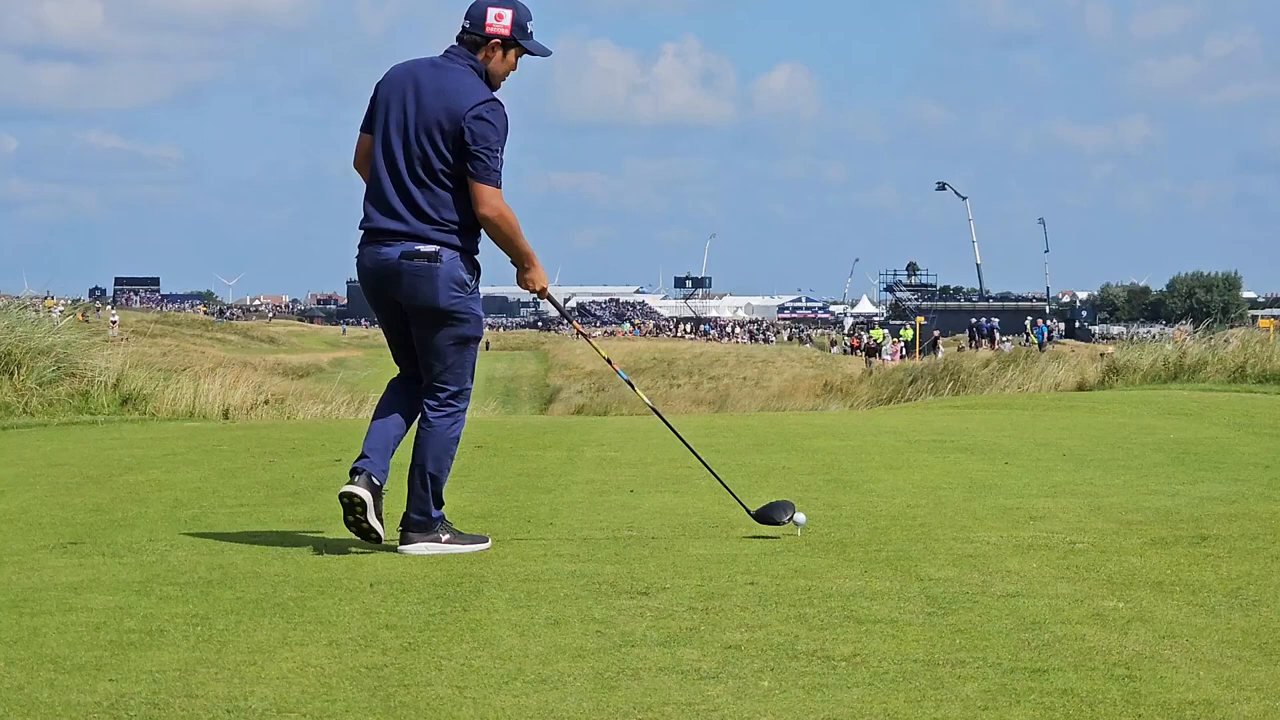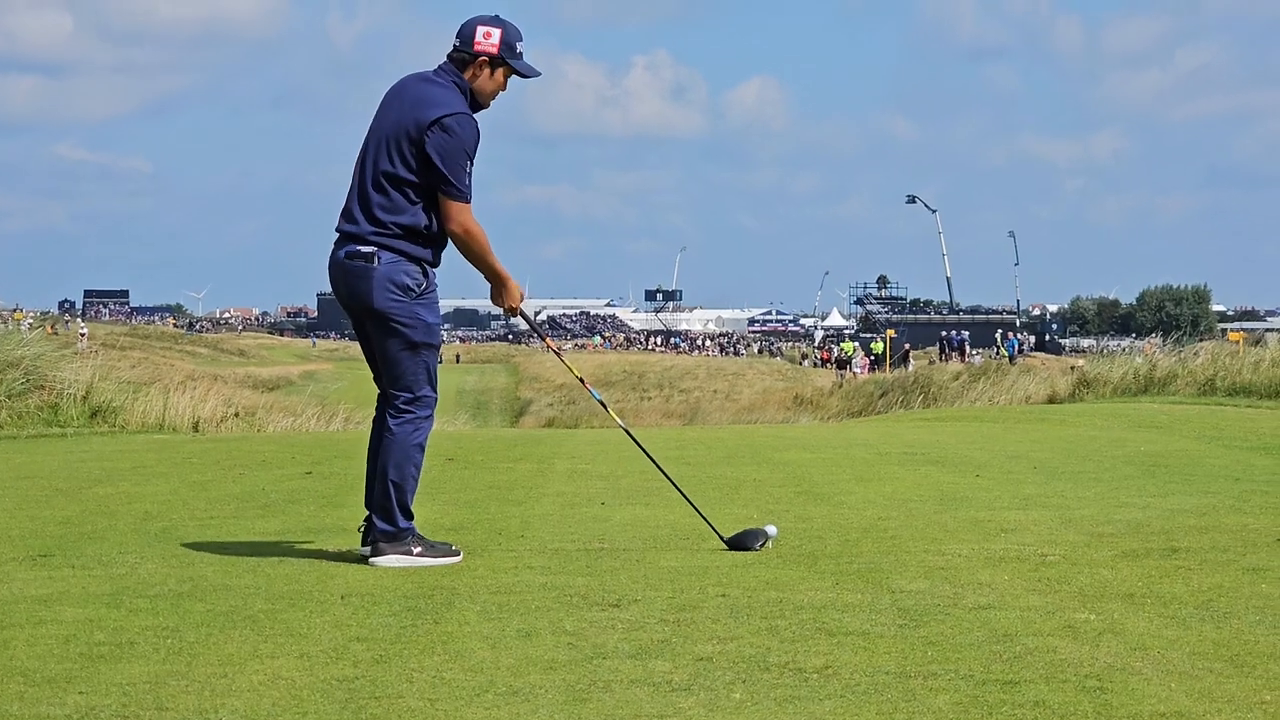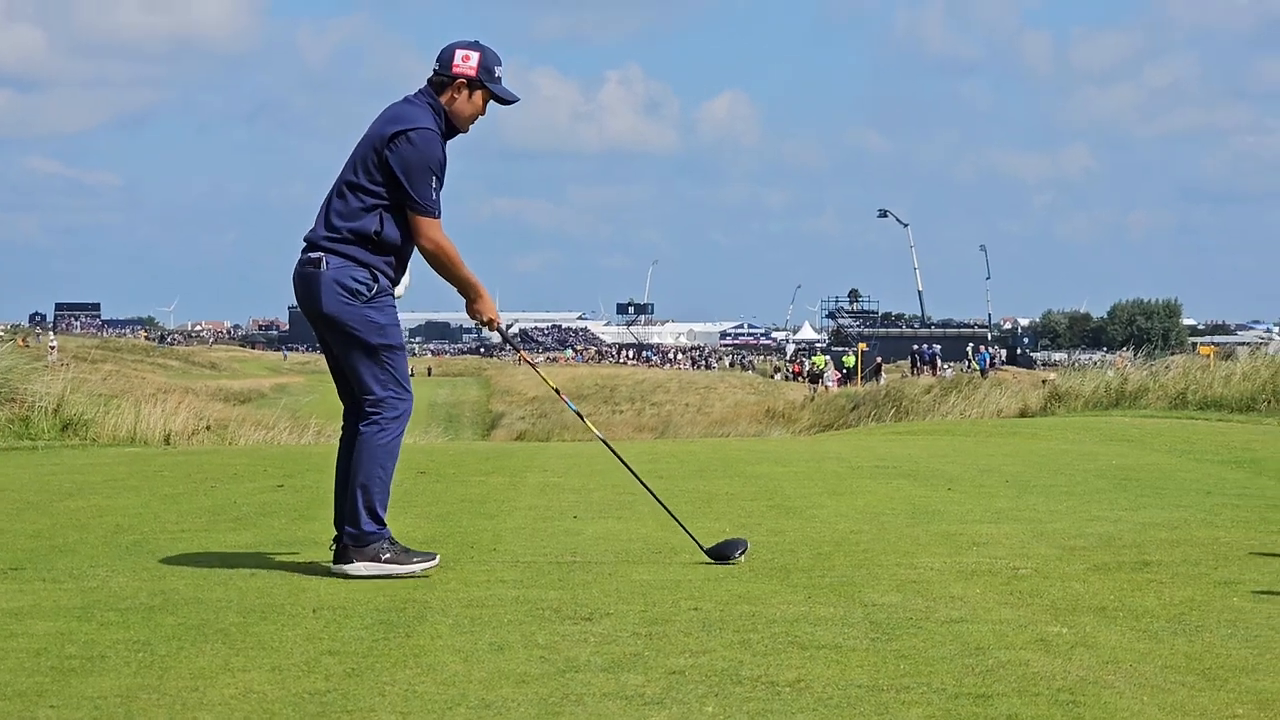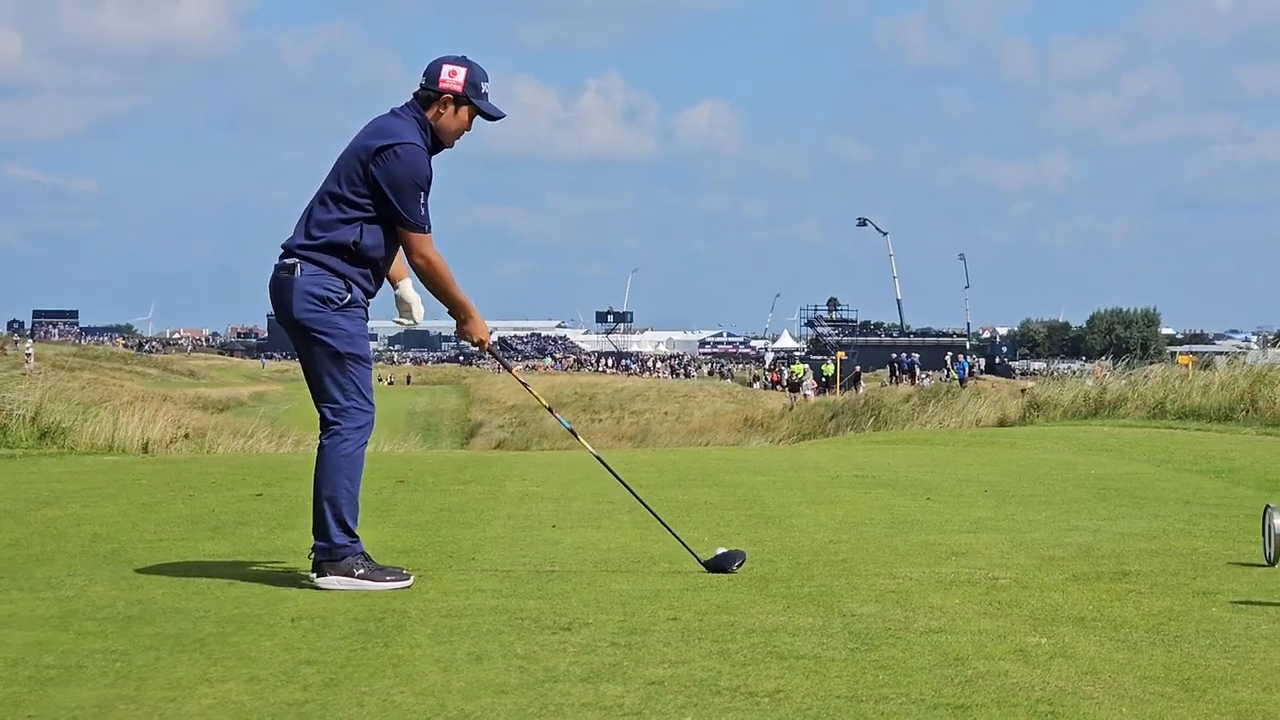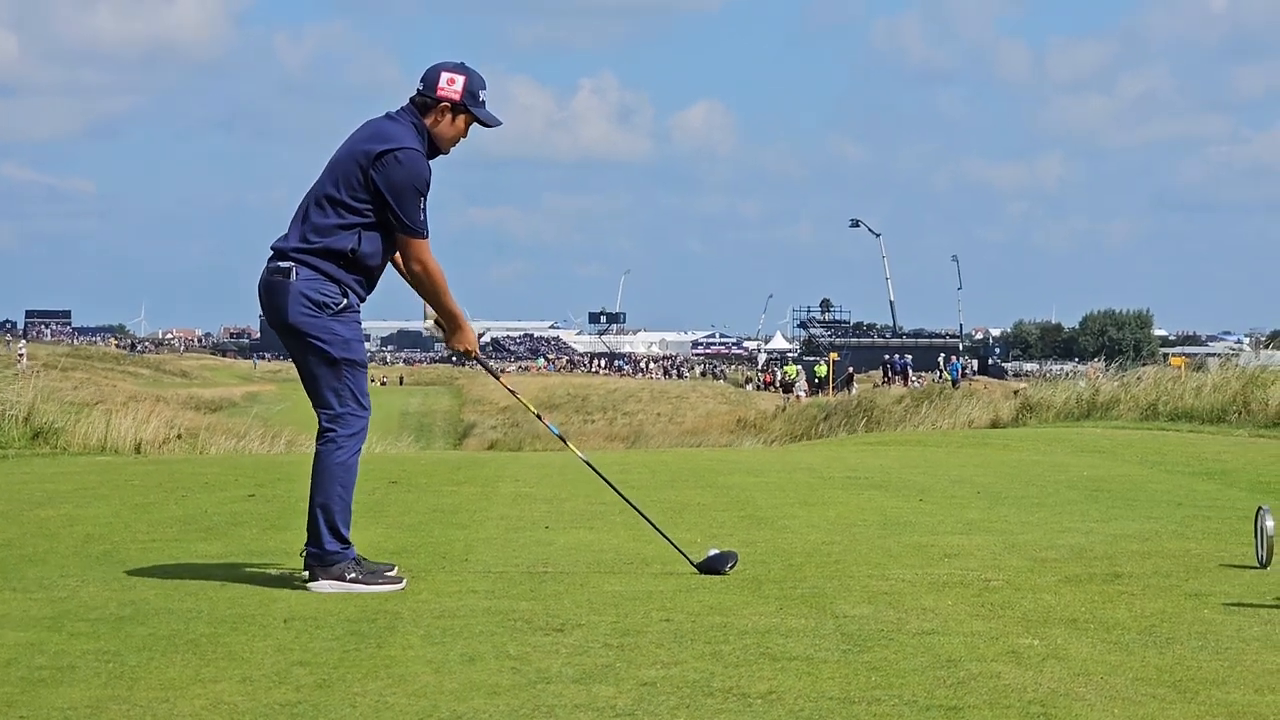
dt=0.3s
person 1, frame 1
left shoulder: (399, 76)
right shoulder: (482, 108)
left elbow: (363, 158)
right elbow: (489, 208)
right wrist: (529, 263)
left hip: (378, 254)
right hip: (437, 263)
left knee: (414, 379)
right knee: (447, 393)
left ankle: (364, 480)
right ankle: (423, 525)
person 1, frame 2
left shoulder: (407, 88)
right shoulder: (453, 121)
left elbow: (369, 168)
right elbow: (459, 224)
right wrist: (502, 282)
left hip: (353, 260)
right hip: (396, 270)
left knee: (395, 397)
right knee: (413, 402)
left ankle: (380, 527)
right ankle: (393, 537)
person 1, frame 3
left shoulder: (408, 117)
right shoulder: (418, 135)
right elbow: (430, 237)
left wrist: (395, 259)
right wrist: (476, 294)
left hip: (328, 276)
right hip: (350, 280)
left knee: (365, 409)
right knee: (389, 404)
left ankle: (351, 541)
right ankle: (367, 540)
person 1, frame 4
left shoulder: (394, 132)
right shoulder: (404, 150)
right elbow: (422, 253)
left wrist: (400, 283)
right wrist: (466, 315)
left hip: (308, 285)
right hip: (325, 289)
left knee: (344, 418)
right knee: (351, 417)
left ankle: (331, 551)
right ankle: (339, 556)
person 1, frame 5
left shoulder: (386, 133)
right shoulder: (403, 155)
left elbow: (399, 248)
right elbow: (420, 259)
left wrist: (433, 304)
right wrist: (458, 324)
left hip: (295, 287)
right hip: (318, 293)
left knee: (341, 421)
right knee: (346, 421)
left ankle: (326, 551)
right ankle: (332, 562)
